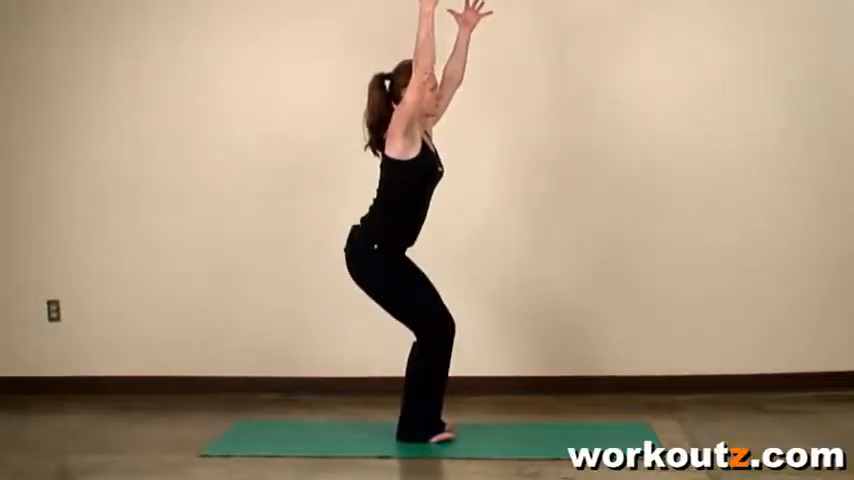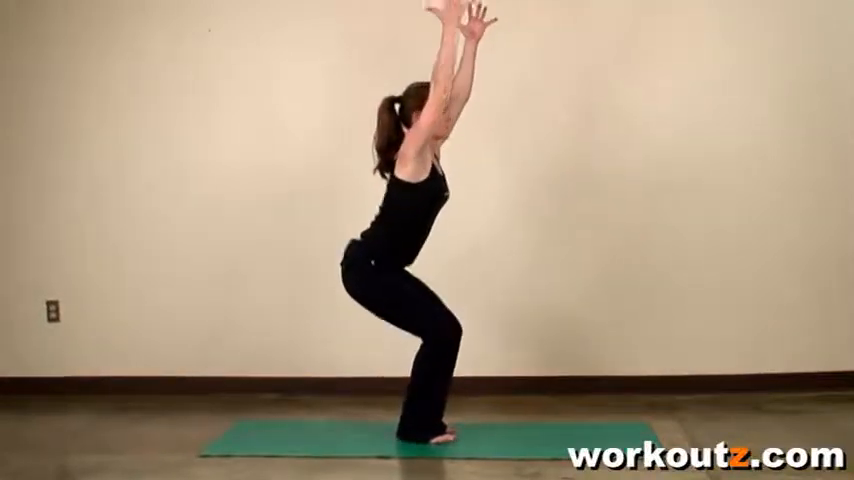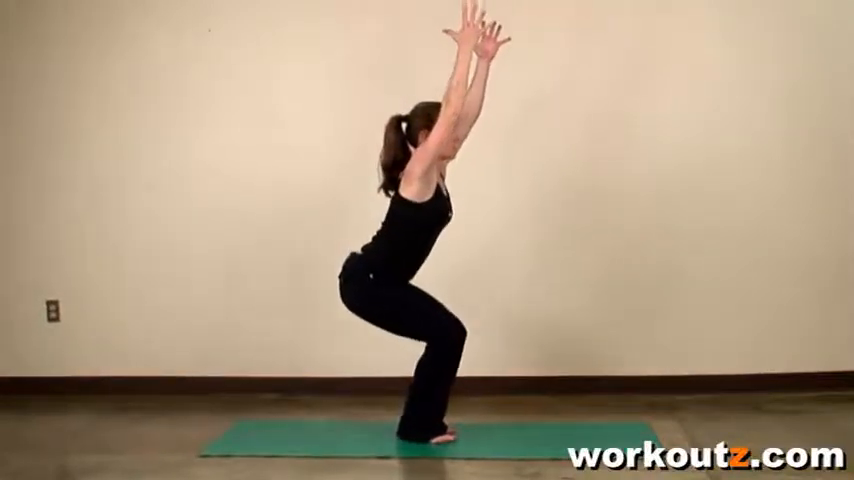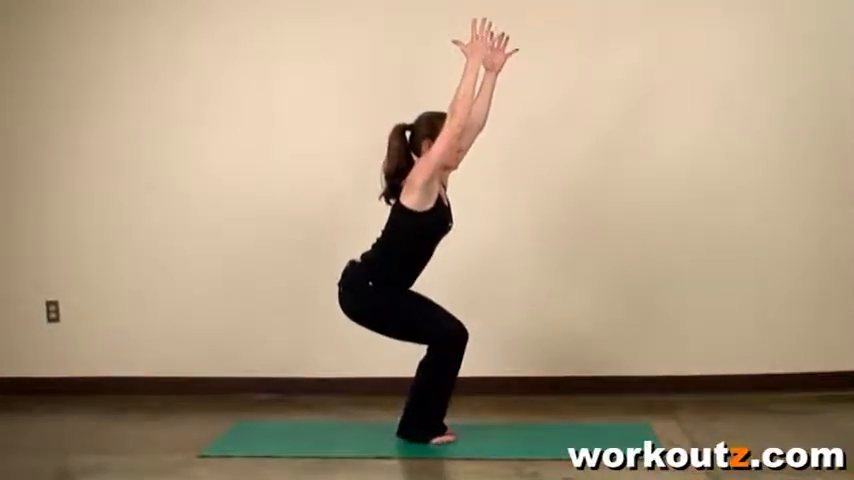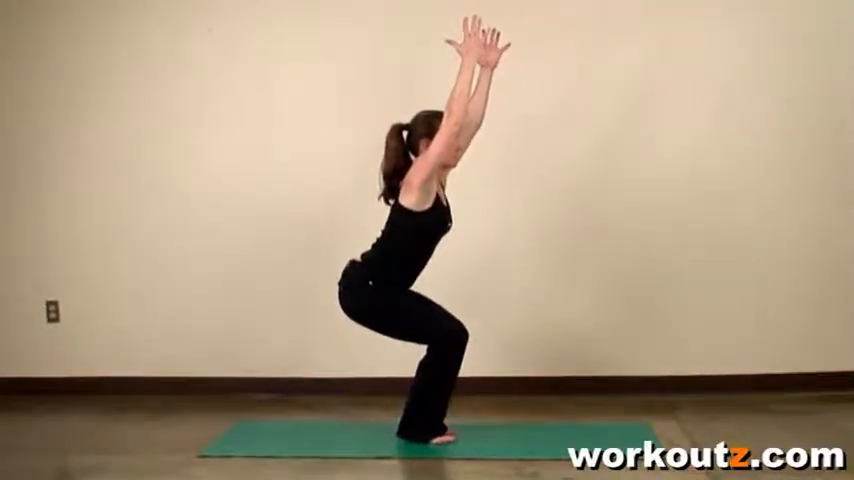
dt=0.5s
person 1, frame 1
left shoulder: (422, 130)
right shoulder: (402, 131)
left elbow: (452, 79)
right elbow: (420, 71)
left hip: (385, 252)
right hip: (372, 252)
left knee: (437, 329)
right knee: (435, 329)
left ankle: (423, 421)
right ankle: (417, 426)
person 1, frame 2
left shoulder: (430, 152)
right shoulder: (412, 154)
left elbow: (458, 95)
right elbow: (440, 89)
left wrist: (472, 41)
left hip: (381, 268)
right hip: (367, 269)
left knee: (445, 332)
right knee: (442, 332)
left ankle: (424, 422)
right ankle: (418, 426)
person 1, frame 3
left shoulder: (436, 171)
right shoulder: (418, 173)
left elbow: (468, 113)
right elbow: (453, 109)
left wrist: (484, 60)
right wrist: (465, 49)
left hip: (380, 281)
right hip: (365, 283)
left knee: (448, 335)
right knee: (447, 335)
left ankle: (423, 422)
right ankle: (419, 427)
person 1, frame 4
left shoulder: (438, 180)
right shoulder: (420, 181)
left elbow: (473, 125)
right elbow: (457, 121)
left wrist: (491, 71)
right wrist: (473, 62)
left hip: (380, 287)
right hip: (364, 290)
left knee: (451, 336)
right knee: (449, 337)
left ankle: (423, 422)
right ankle: (419, 427)
person 1, frame 5
left shoulder: (437, 179)
right shoulder: (418, 180)
left elbow: (469, 123)
right elbow: (454, 120)
left wrist: (487, 68)
right wrist: (468, 61)
left hip: (381, 288)
right hip: (365, 289)
left knee: (450, 336)
right knee: (449, 336)
left ankle: (424, 423)
right ankle: (419, 427)
